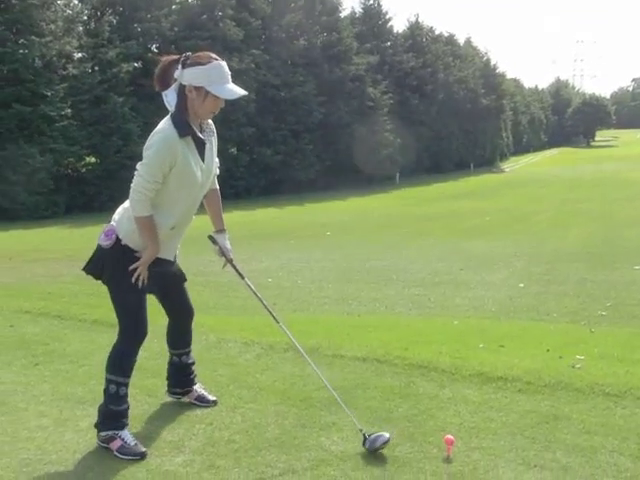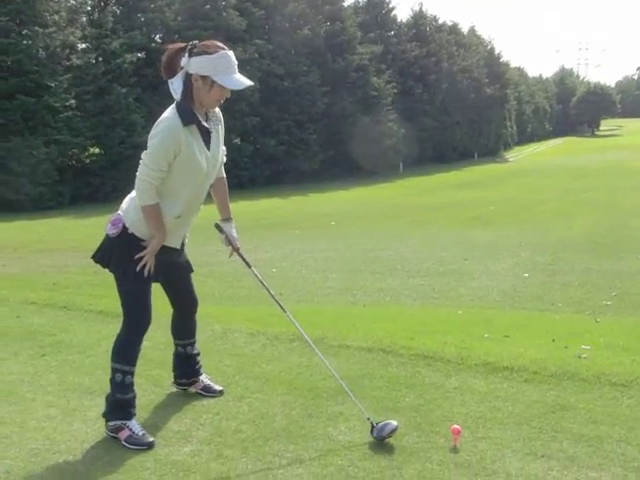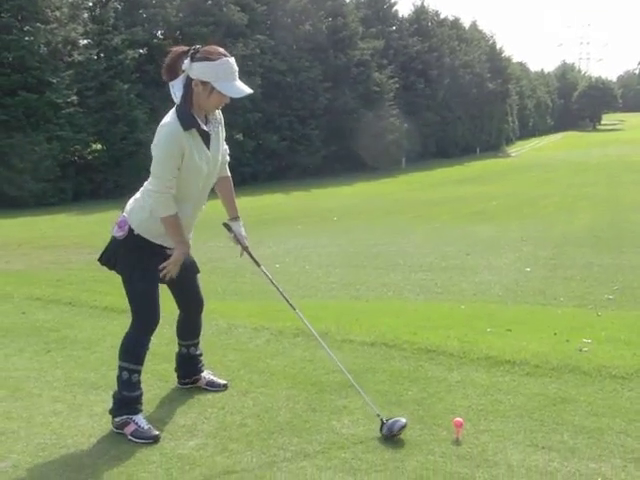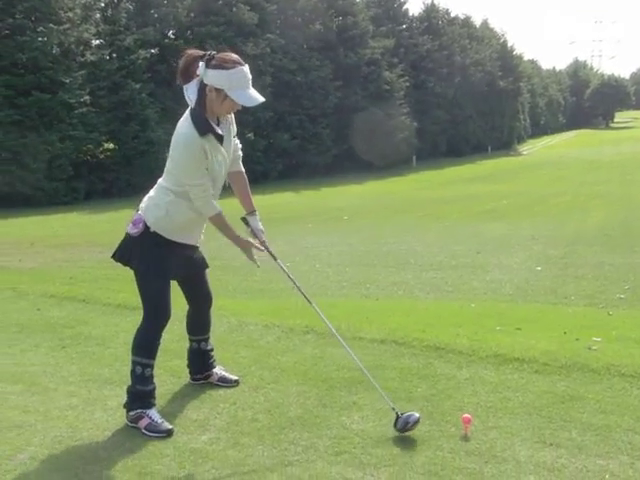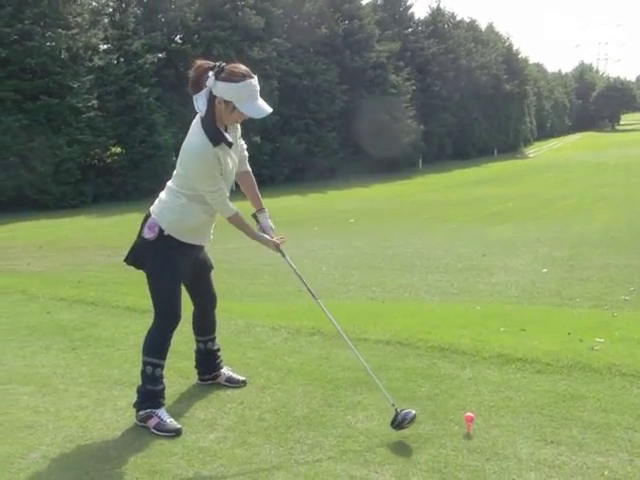
dt=0.2s
person 1, frame 1
left shoulder: (207, 130)
right shoulder: (167, 138)
left elbow: (210, 184)
right elbow: (140, 198)
left wrist: (221, 234)
right wrist: (150, 251)
left hip: (163, 248)
right hip: (129, 246)
left knee: (182, 314)
right knee: (134, 331)
left ankle: (182, 384)
right ankle: (111, 424)
person 1, frame 2
left shoulder: (214, 118)
right shoulder: (171, 127)
left elbow: (217, 172)
right elbow: (145, 187)
left wrist: (227, 222)
right wrist: (157, 240)
left hip: (170, 236)
right hip: (136, 235)
left knee: (187, 305)
right knee: (138, 320)
left ankle: (188, 375)
right ankle: (118, 415)
person 1, frame 3
left shoulder: (214, 120)
right shoulder: (172, 132)
left elbow: (221, 172)
right elbow: (164, 200)
left wrist: (235, 221)
right wrist: (178, 249)
left hip: (174, 238)
right hip: (142, 236)
left knee: (193, 305)
right knee: (146, 320)
left ankle: (190, 372)
right ankle: (125, 411)
person 1, frame 4
left shoulder: (223, 120)
right shoulder: (190, 138)
left elbow: (235, 168)
right elbow: (205, 203)
left wrist: (253, 216)
right wrist: (239, 241)
left hip: (184, 234)
right hip: (155, 233)
left knee: (201, 301)
right knee: (157, 314)
left ankle: (202, 368)
right ankle: (139, 405)
person 1, frame 5
left shoulder: (228, 124)
right shoulder: (202, 147)
left elbow: (242, 168)
right elbow: (221, 204)
left wrist: (263, 214)
right wrist: (258, 237)
left hip: (190, 235)
right hip: (166, 235)
left knee: (206, 301)
right knee: (168, 315)
left ankle: (210, 368)
right ankle: (148, 405)
